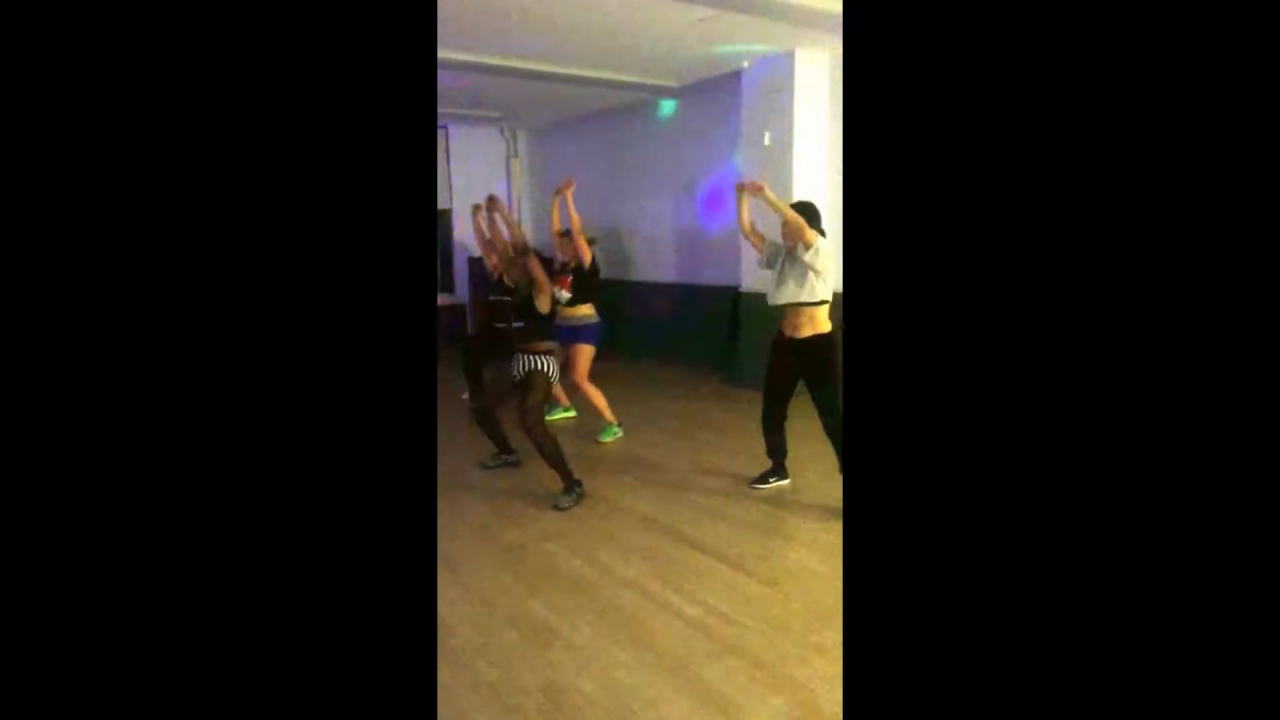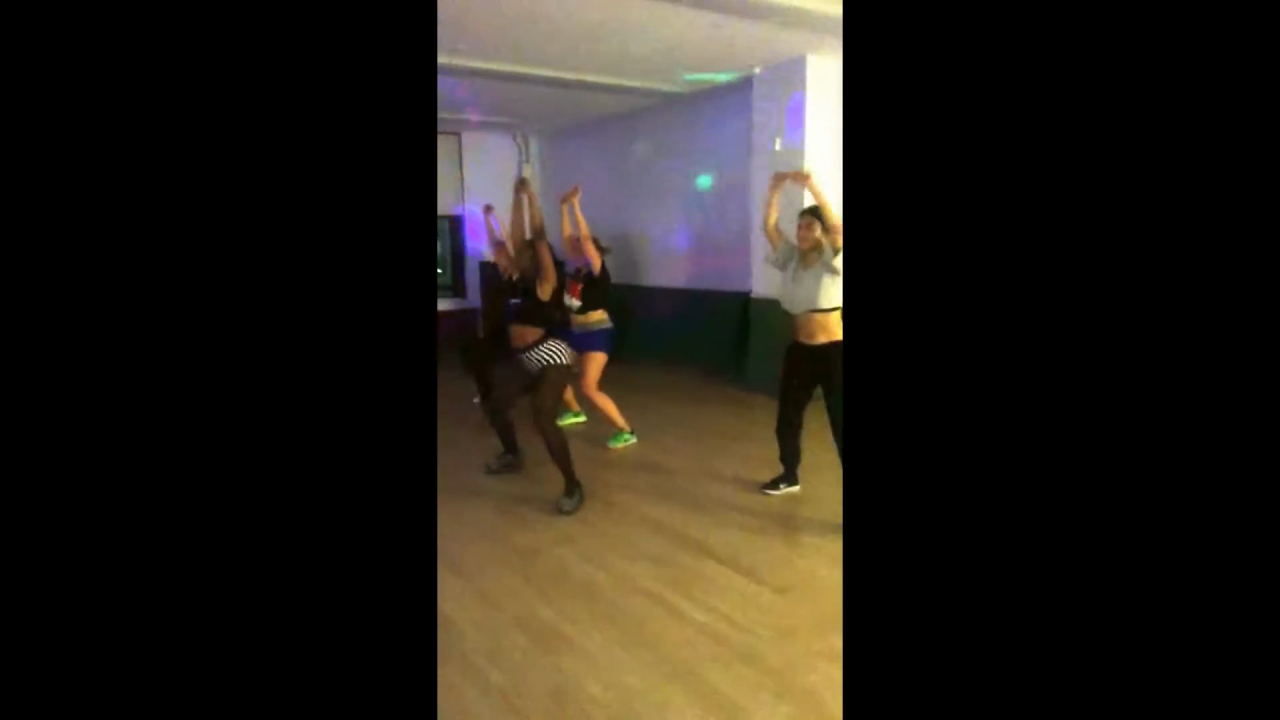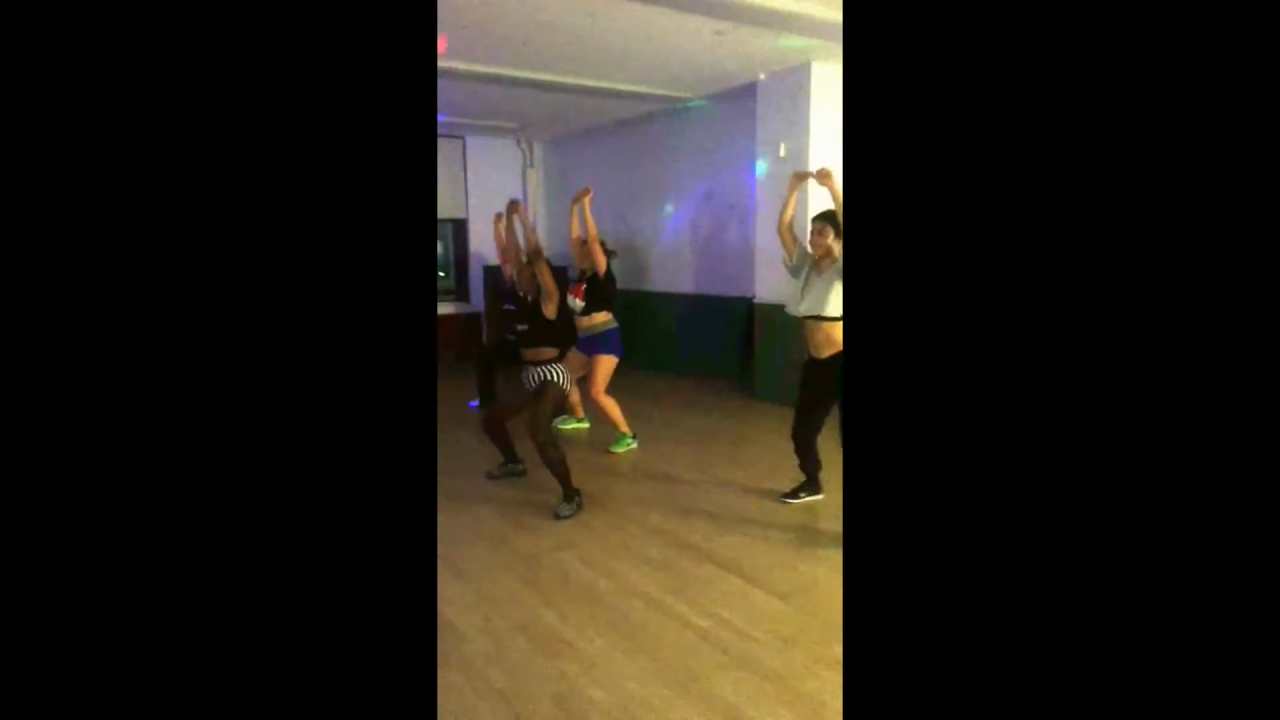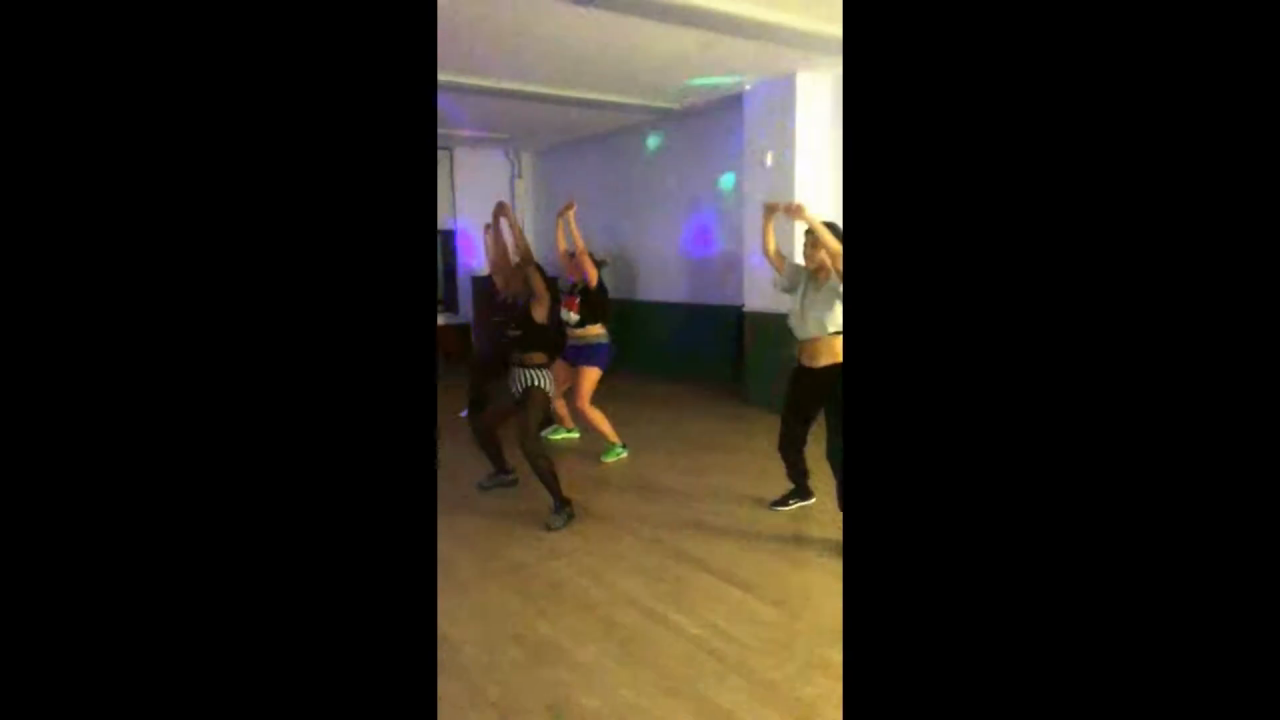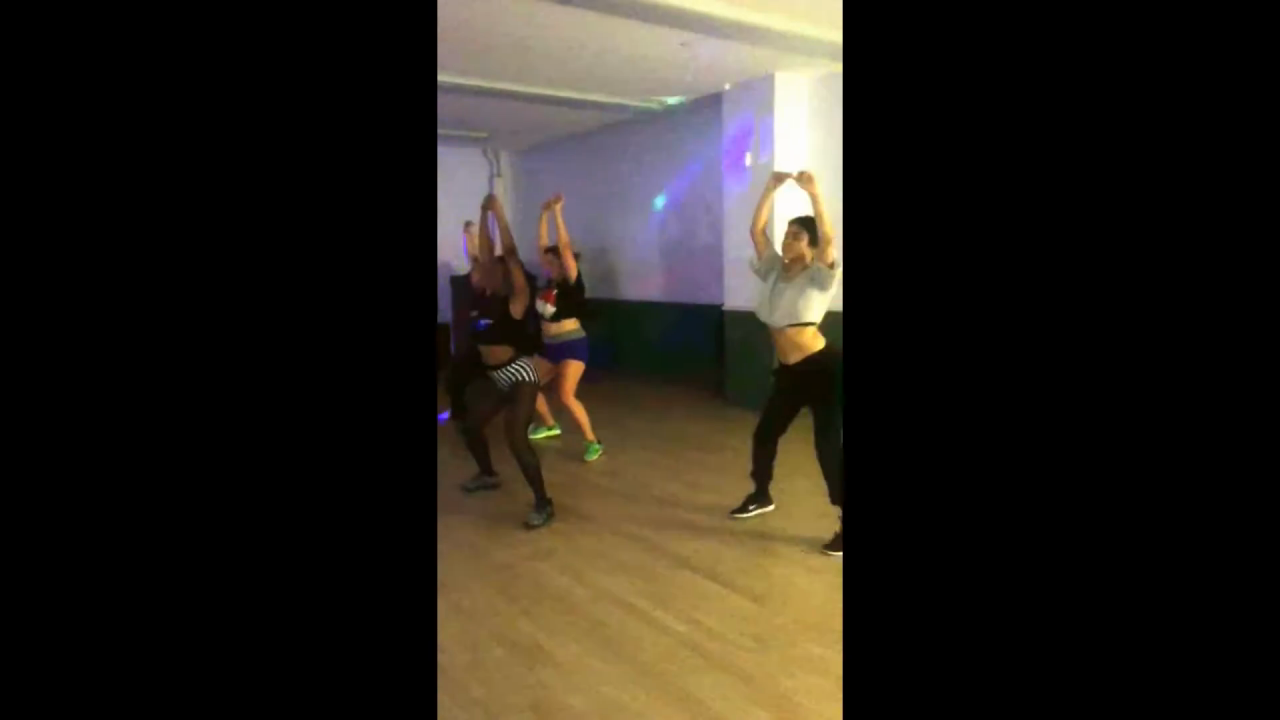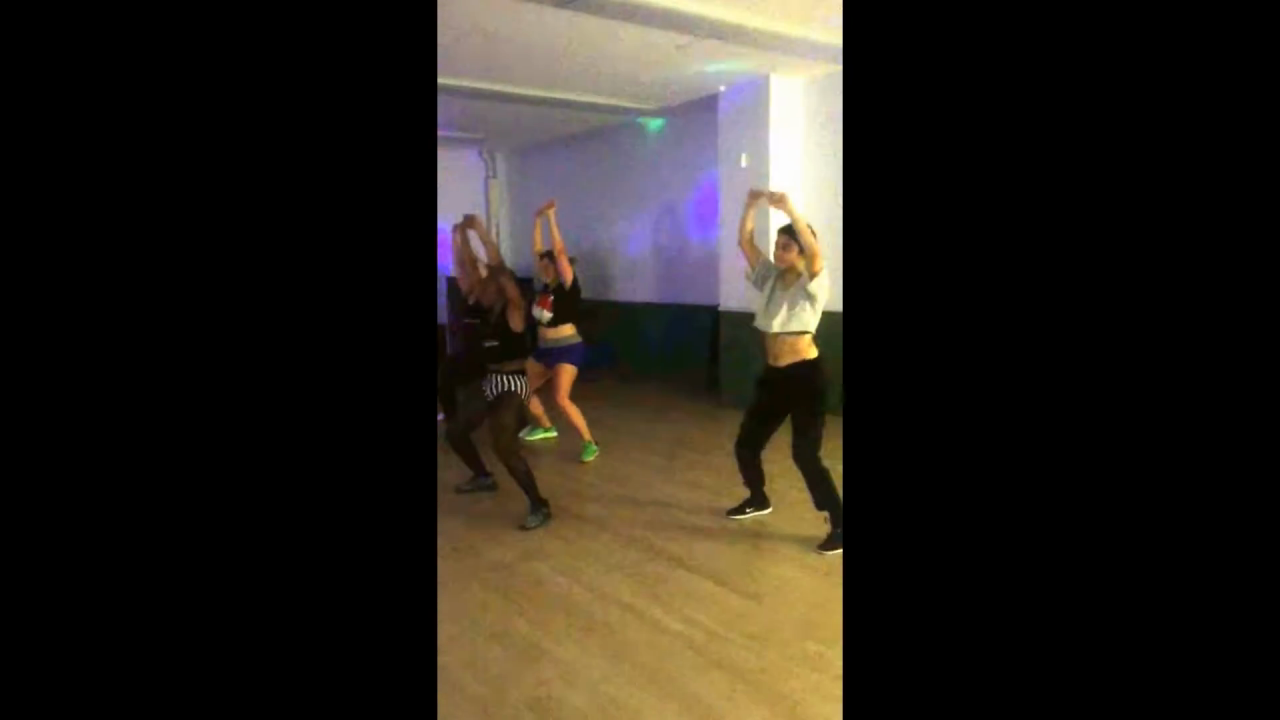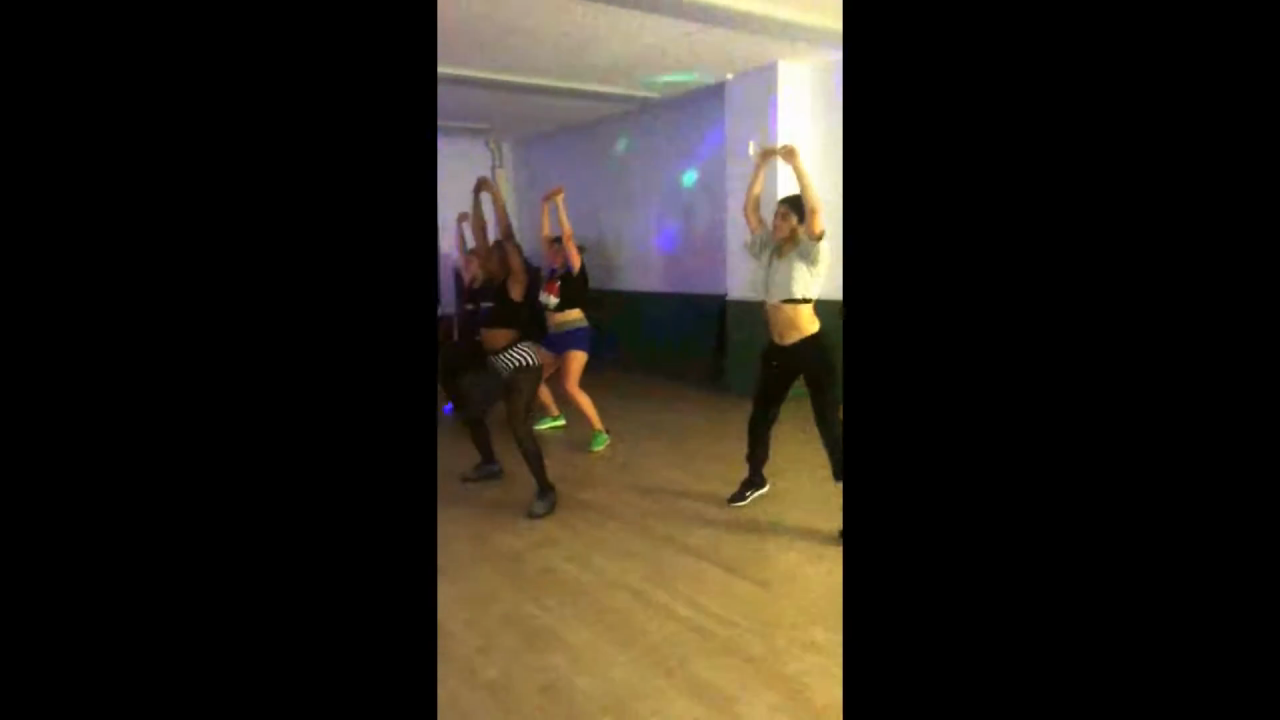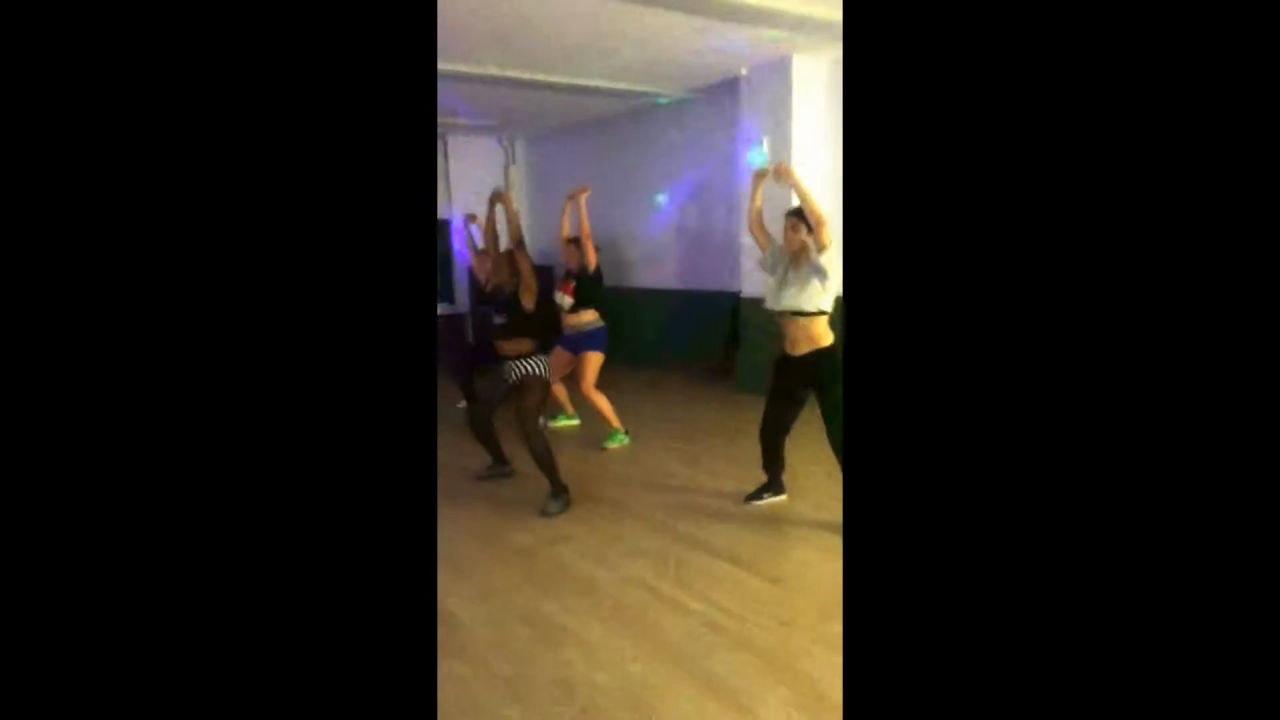
dt=0.2s
person 1, frame 1
left shoulder: (820, 253)
right shoulder: (781, 254)
left elbow: (800, 225)
right elbow: (749, 232)
left wrist: (766, 195)
right wrist: (743, 198)
left hip: (819, 346)
right hip: (786, 344)
left knee: (832, 418)
right knee: (772, 411)
right ankle: (778, 468)
person 1, frame 2
left shoulder: (834, 259)
right shoulder: (792, 257)
left elbow: (836, 228)
right elbow: (770, 227)
left wrist: (812, 187)
right wrist: (775, 190)
left hip: (832, 352)
right hip: (800, 351)
left knee: (840, 426)
right knee: (787, 417)
right ankle: (790, 475)
person 1, frame 3
left shoulder: (842, 267)
right shoulder: (805, 265)
left elbow: (845, 226)
right elbow: (784, 229)
left wrist: (832, 187)
right wrist: (794, 188)
left hip: (839, 361)
right hip: (816, 364)
left knee: (847, 438)
right knee: (802, 430)
right ankle: (812, 483)
person 1, frame 4
left shoulder: (839, 282)
right shoulder: (801, 278)
left elbow: (838, 253)
right elbow: (770, 253)
left wrist: (808, 218)
right wrist: (769, 218)
left hip: (835, 374)
right hip: (805, 373)
left knee: (837, 451)
right knee: (789, 439)
right ankle: (801, 490)
person 1, frame 5
left shoulder: (821, 274)
right shoulder: (775, 268)
left elbow: (828, 241)
right elbow: (757, 232)
left wrist: (813, 192)
right wrist: (771, 189)
left hip: (820, 365)
right hip: (788, 371)
left knee: (829, 445)
right knee: (764, 436)
left ankle: (845, 523)
right ankle: (762, 495)
person 1, frame 6
left shoulder: (811, 283)
right shoulder: (770, 277)
left elbow: (814, 252)
right elbow: (744, 241)
left wrist: (789, 209)
right wrist: (752, 204)
left hip: (805, 374)
right hip: (774, 375)
left knee: (804, 453)
right knee: (746, 443)
left ankle: (839, 525)
right ankle: (758, 498)
person 1, frame 7
left shoulder: (811, 250)
right shoulder: (768, 247)
left elbow: (814, 211)
right elbow: (750, 209)
left wrist: (796, 165)
right wrist: (761, 167)
left hip: (810, 347)
right hip: (778, 350)
left knee: (829, 423)
right knee: (760, 418)
right ankle: (755, 479)
person 1, frame 8
left shoulder: (820, 263)
right shoulder: (780, 261)
left elbow: (820, 223)
right elbow: (755, 226)
left wrist: (793, 183)
right wrist: (758, 185)
left hip: (821, 358)
right hip: (790, 361)
left knee: (837, 435)
right knee: (771, 429)
right ankle: (774, 484)
person 2, frame 1
left shoulder: (541, 291)
right shoulder: (516, 292)
left elbow: (524, 251)
right elbow: (505, 253)
left wrist: (503, 212)
right wrist: (491, 215)
left hip: (539, 364)
right hip: (518, 363)
left knee: (531, 421)
right knee: (480, 407)
left ankle: (572, 485)
right ankle: (507, 453)
person 2, frame 2
left shoulder: (545, 281)
right shoulder: (522, 279)
left elbow: (539, 237)
right elbow: (516, 237)
left wrist: (530, 194)
right wrist: (517, 197)
left hip: (549, 356)
right hip: (525, 358)
left knee: (544, 420)
right knee: (496, 404)
left ankle: (573, 488)
right ankle: (511, 454)
person 2, frame 3
left shoulder: (549, 298)
right shoulder: (525, 299)
left elbow: (536, 257)
right elbow: (513, 255)
left wrist: (522, 215)
right wrist: (510, 218)
left hip: (550, 374)
right hip: (530, 375)
left knee: (539, 433)
right knee: (491, 416)
left ankle: (571, 495)
right ankle: (513, 463)
person 2, frame 4
left shoulder: (540, 302)
right shoulder: (517, 302)
left elbow: (527, 262)
right elbow: (502, 262)
left wrist: (511, 219)
right wrist: (497, 225)
left hip: (537, 379)
right hip: (517, 379)
left knee: (529, 443)
right knee: (481, 424)
left ankle: (562, 505)
right ankle: (504, 473)
person 2, frame 5
left shoulder: (518, 298)
right shoulder: (489, 295)
left elbow: (510, 255)
right elbow: (485, 252)
left wrist: (498, 212)
right wrist: (484, 214)
left hip: (519, 375)
right hip: (497, 377)
left knee: (515, 438)
right knee: (470, 424)
left ankle: (543, 503)
right ankle: (488, 475)
person 2, frame 6
left shoulder: (514, 310)
right shoulder: (488, 311)
left elbow: (500, 270)
left wrist: (481, 231)
right wrist: (464, 234)
left hip: (512, 385)
right hip: (490, 384)
left knee: (503, 446)
right knee: (455, 431)
left ankle: (539, 505)
right ankle: (483, 477)
person 2, frame 7
left shoulder: (516, 281)
right shoulder: (492, 280)
left elbow: (508, 238)
right elbow: (480, 237)
left wrist: (495, 194)
right wrist: (476, 198)
left hip: (520, 359)
right hip: (497, 361)
left knee: (519, 425)
right knee: (473, 413)
left ankle: (545, 491)
right ankle: (490, 464)
person 2, frame 8
left shoulder: (526, 291)
right shoulder: (498, 289)
left elbow: (519, 248)
right elbow: (491, 245)
left wrist: (507, 206)
right wrist: (491, 208)
left hip: (530, 367)
right hip: (506, 368)
left knee: (527, 426)
right knee: (477, 415)
left ankle: (559, 491)
right ankle: (501, 464)
person 3, frame 1
left shoulder: (587, 267)
right shoulder: (564, 265)
left elbow: (577, 233)
right elbow: (556, 231)
left wrist: (568, 198)
right wrist: (556, 200)
left hip: (585, 327)
right hip: (562, 326)
left knee: (579, 378)
left ankle: (613, 424)
right ankle: (565, 407)
person 3, frame 2
left shoulder: (598, 273)
right shoulder: (578, 271)
left elbow: (585, 239)
right elbow: (568, 237)
left wrist: (575, 205)
right wrist: (564, 207)
left hip: (598, 334)
right hip: (577, 333)
left knee: (589, 388)
left ankle: (626, 431)
right ankle: (575, 412)
person 3, frame 3
left shoulder: (603, 276)
right shoulder: (583, 273)
left elbow: (593, 240)
right elbow: (576, 239)
left wrist: (586, 205)
right wrist: (574, 207)
left hip: (605, 337)
right hip: (585, 338)
left knee: (596, 392)
left ankle: (628, 436)
right ankle: (579, 417)
person 3, frame 4
left shoulder: (595, 288)
right shoulder: (574, 286)
left elbow: (582, 253)
right elbow: (563, 252)
left wrist: (571, 219)
right wrist: (560, 221)
left hip: (594, 349)
right hip: (573, 348)
left knee: (581, 403)
left ankle: (618, 445)
right ankle: (568, 428)
person 3, frame 5
left shoulder: (572, 282)
right shoulder: (551, 281)
left elbow: (564, 247)
right elbow: (543, 244)
left wrist: (557, 212)
right wrist: (544, 214)
left hip: (572, 344)
right hip: (550, 345)
left knee: (566, 396)
left ankle: (593, 442)
right ankle: (550, 426)
person 3, frame 6
left shoulder: (568, 287)
right shoulder: (546, 286)
left elbow: (560, 252)
right elbow: (538, 251)
left wrist: (551, 217)
right wrist: (538, 220)
left hip: (568, 348)
right hip: (545, 349)
left knee: (561, 398)
left ankle: (590, 443)
right ankle: (546, 427)
person 3, frame 7
left shoulder: (576, 274)
right shoulder: (554, 272)
left elbow: (568, 238)
right elbow: (546, 237)
left wrist: (559, 203)
right wrist: (545, 205)
left hip: (575, 334)
right hip: (554, 335)
left knee: (570, 385)
left ankle: (601, 432)
right ankle: (555, 415)
person 3, frame 8
left shoulder: (591, 274)
right shoulder: (569, 273)
left elbow: (586, 237)
right elbow: (565, 236)
left wrist: (582, 202)
right wrist: (568, 205)
left hip: (591, 334)
right hip: (569, 336)
left knee: (586, 387)
right knee: (548, 376)
left ankle: (620, 431)
right ankle: (570, 415)
person 4, frame 1
right shoulder: (492, 274)
left elbow: (501, 245)
right elbow: (481, 242)
right wrist: (476, 217)
left hip: (509, 331)
right hip: (493, 330)
right knee: (470, 349)
right ankle: (477, 392)
person 4, frame 2
left shoulder: (519, 274)
right shoulder: (504, 274)
left elbow: (508, 245)
right elbow: (494, 243)
left wrist: (493, 217)
right wrist: (487, 217)
right hip: (501, 330)
right knee: (475, 351)
right ankle: (486, 394)
person 4, frame 3
right shoulder: (508, 283)
left elbow: (515, 251)
right elbow: (501, 250)
left wrist: (504, 225)
right wrist: (497, 225)
right hip: (509, 340)
right knee: (485, 358)
right ankle: (487, 399)
person 4, frame 4
right shoulder: (499, 293)
left elbow: (505, 261)
right elbow: (492, 260)
left wrist: (493, 234)
right wrist: (488, 235)
left hip: (511, 350)
right hip: (499, 348)
right ankle: (476, 408)
person 4, frame 5
right shoulder: (477, 290)
right elbow: (472, 256)
left wrist: (472, 232)
right wrist: (467, 233)
right hip: (477, 347)
right ankle: (458, 412)
person 4, frame 6
right shoulder: (468, 296)
left elbow: (474, 263)
right elbow: (460, 262)
left wrist: (463, 236)
right wrist: (456, 236)
left hip: (482, 354)
right hip: (467, 353)
right ankle: (451, 414)
person 4, frame 7
left shoulder: (491, 284)
right shoulder: (469, 284)
right elbow: (461, 251)
left wrist: (469, 223)
right wrist: (459, 225)
right hip: (469, 342)
right knee: (447, 368)
right ankle: (459, 404)
person 4, frame 8
right shoulder: (483, 285)
left elbow: (491, 250)
right elbow: (472, 252)
left wrist: (478, 225)
right wrist: (467, 226)
right hip: (485, 343)
right knee: (462, 366)
right ankle: (472, 400)
